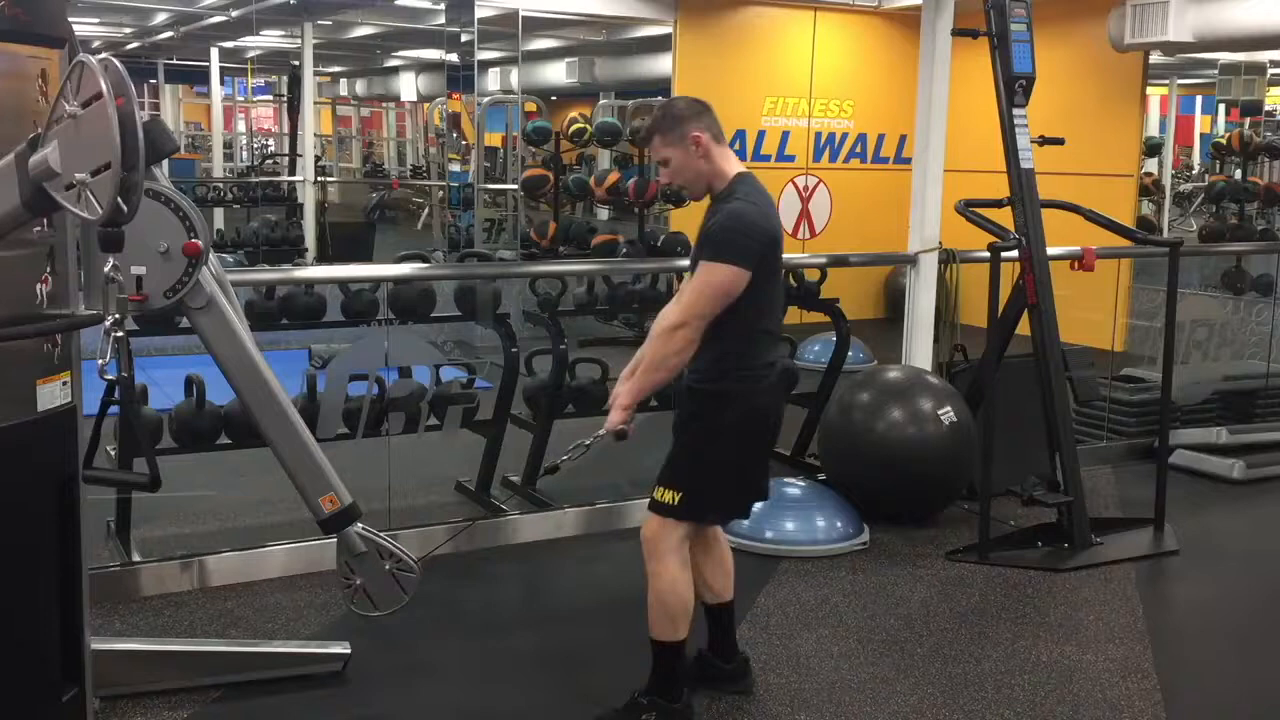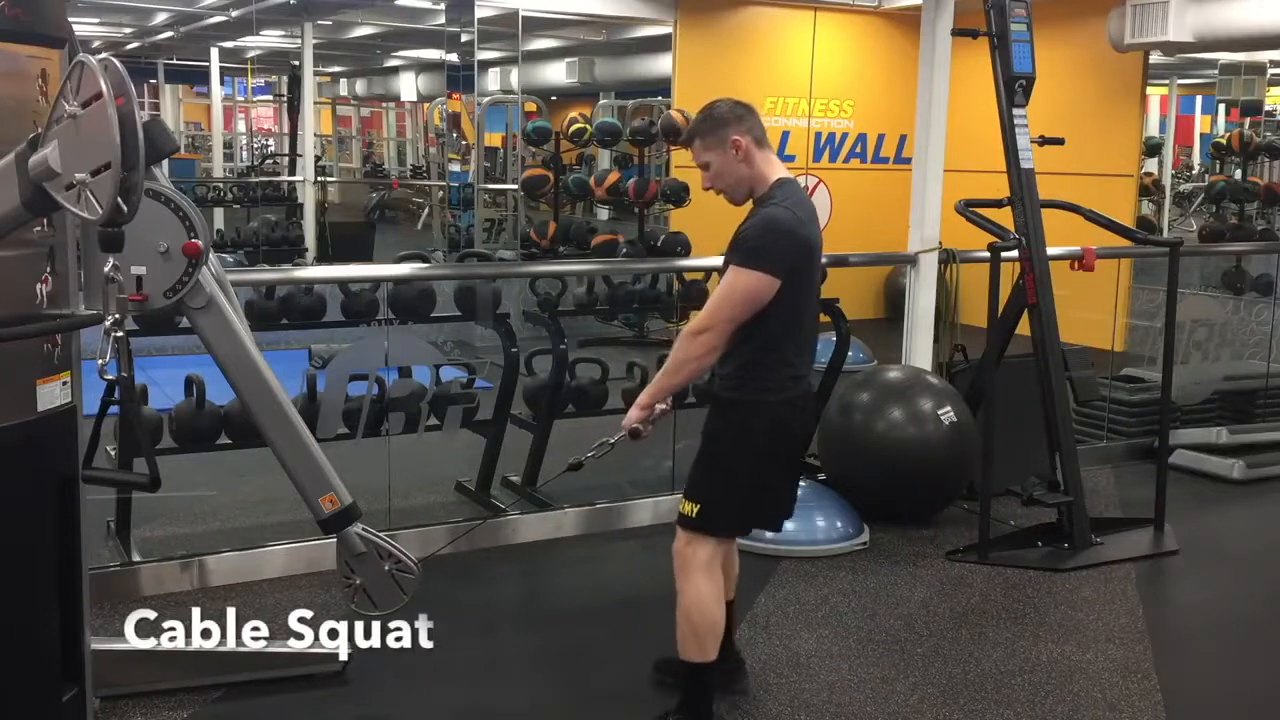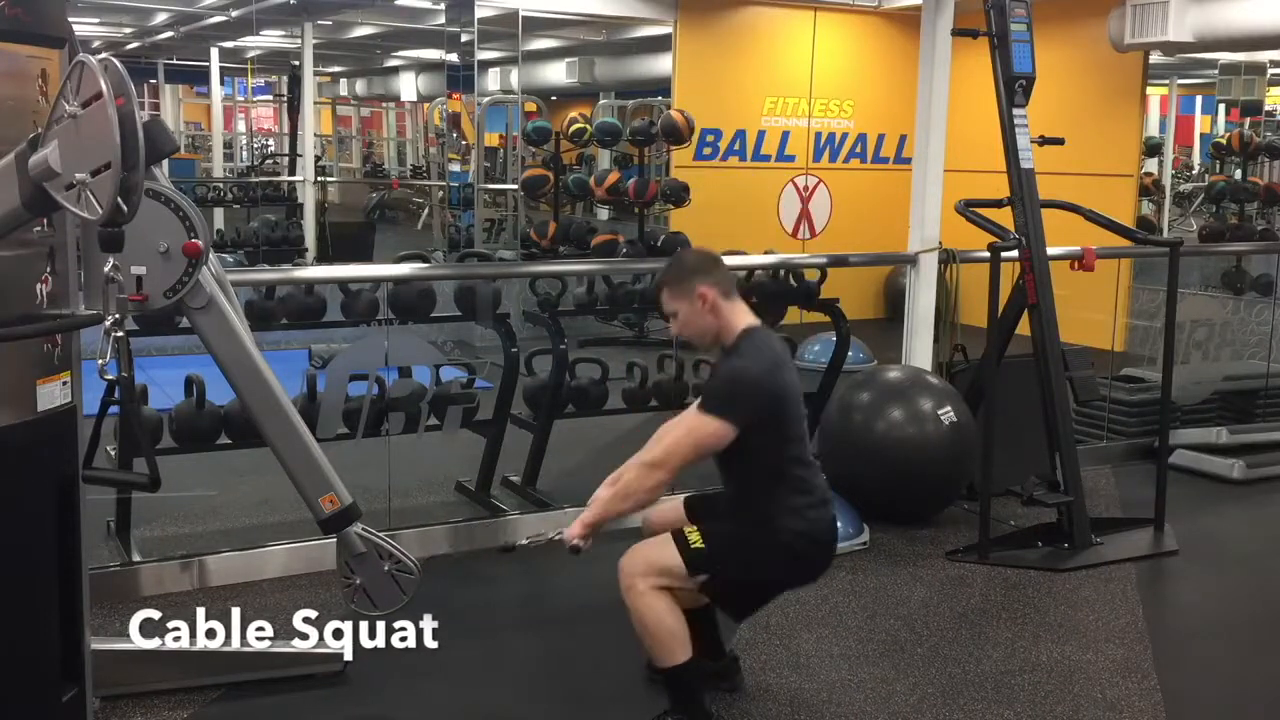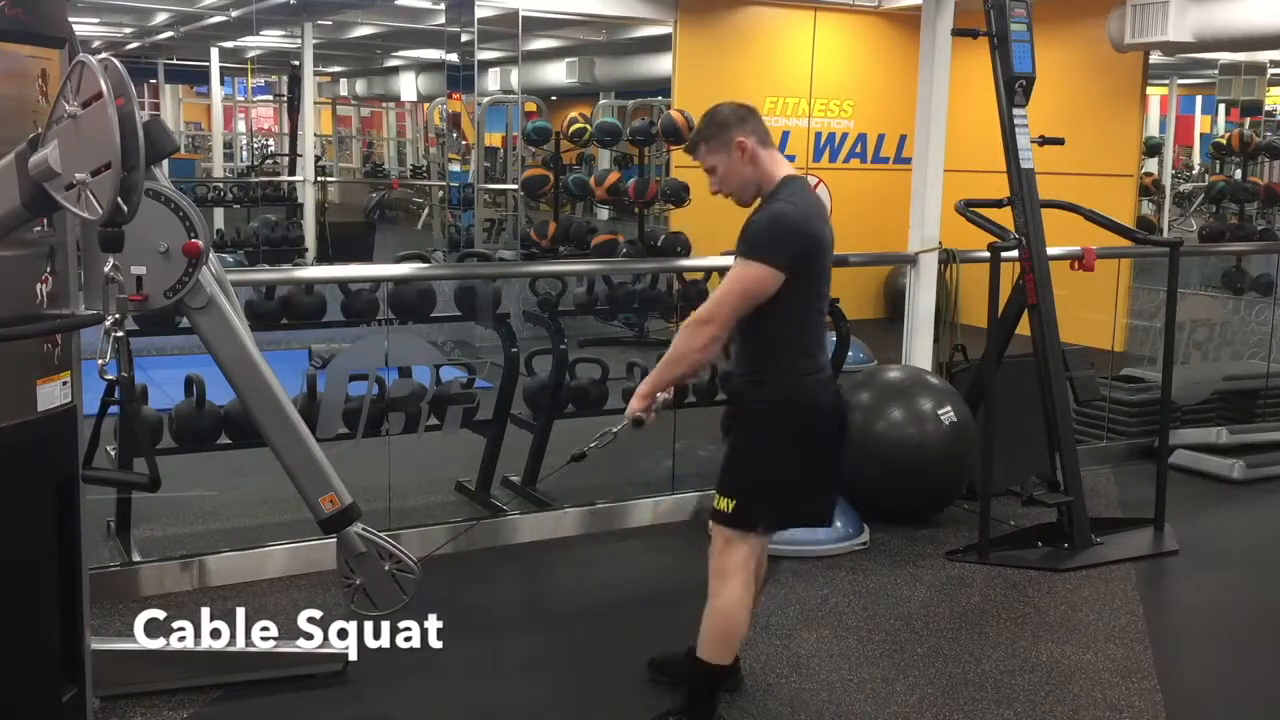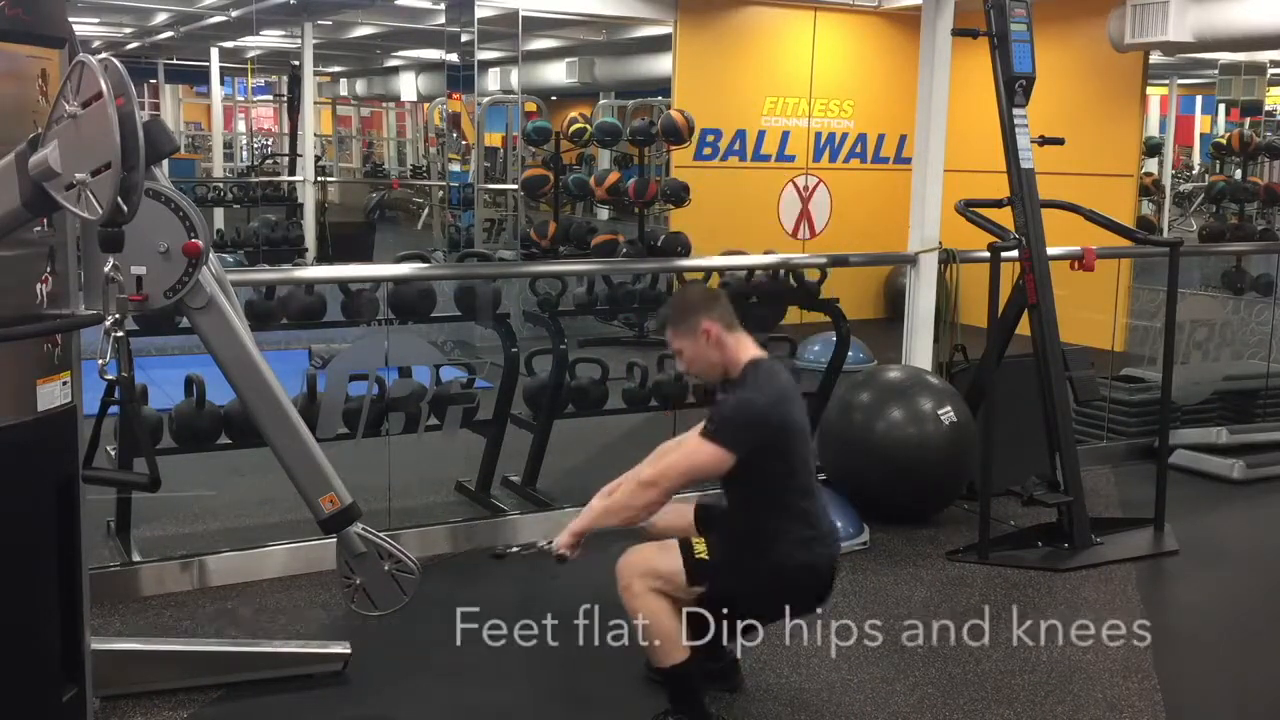
dt=1s
person 1, frame 1
left shoulder: (739, 218)
right shoulder: (732, 206)
left elbow: (687, 328)
right elbow: (682, 304)
left wrist: (630, 401)
right wrist: (630, 373)
left hip: (734, 401)
right hip: (728, 393)
left knee: (663, 534)
right knee: (699, 524)
right ankle: (725, 658)
person 1, frame 2
left shoulder: (772, 224)
right shoulder: (787, 206)
left elbow: (709, 332)
right elbow: (726, 325)
left wrist: (649, 400)
right wrist: (666, 389)
left hip: (760, 410)
right hip: (767, 400)
left knee: (695, 550)
right knee: (718, 531)
right ankle: (719, 656)
person 1, frame 3
left shoulder: (746, 373)
right shoulder: (751, 347)
left elbow: (662, 468)
right elbow: (683, 425)
left wrist: (591, 518)
right wrist: (616, 479)
left hip: (790, 535)
right hip: (773, 509)
left knee: (638, 570)
right knee: (659, 522)
right ankle: (713, 659)
person 1, frame 4
left shoulder: (781, 219)
right shoulder: (793, 204)
left elbow: (713, 321)
right elbow: (727, 316)
left wrist: (651, 387)
right wrist: (670, 376)
left hip: (782, 402)
right hip: (780, 393)
left knee: (733, 550)
right knee: (746, 539)
right ankle: (715, 658)
person 1, frame 5
left shoulder: (752, 406)
right shoulder: (763, 378)
left elbow: (654, 488)
right elbow: (685, 445)
left wrist: (582, 526)
right wrist: (609, 493)
left hip: (790, 567)
right hip: (777, 536)
left knee: (635, 571)
right knee: (662, 525)
right ankle: (713, 655)
